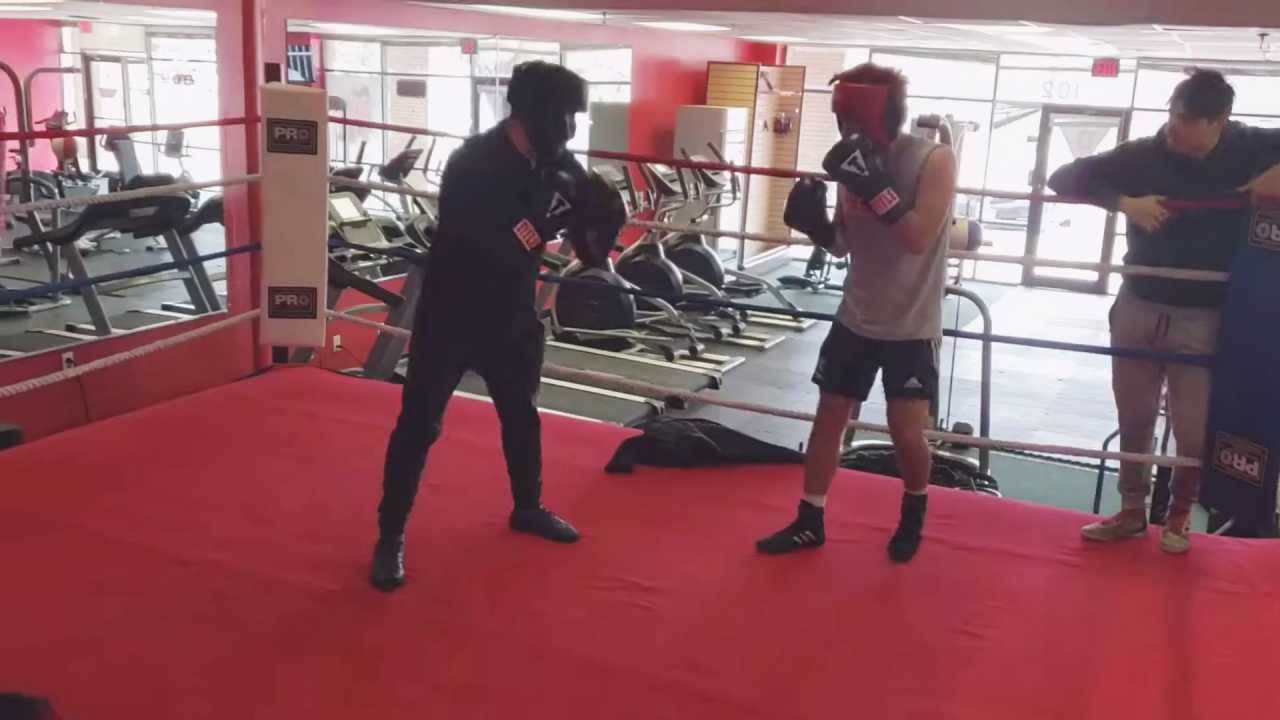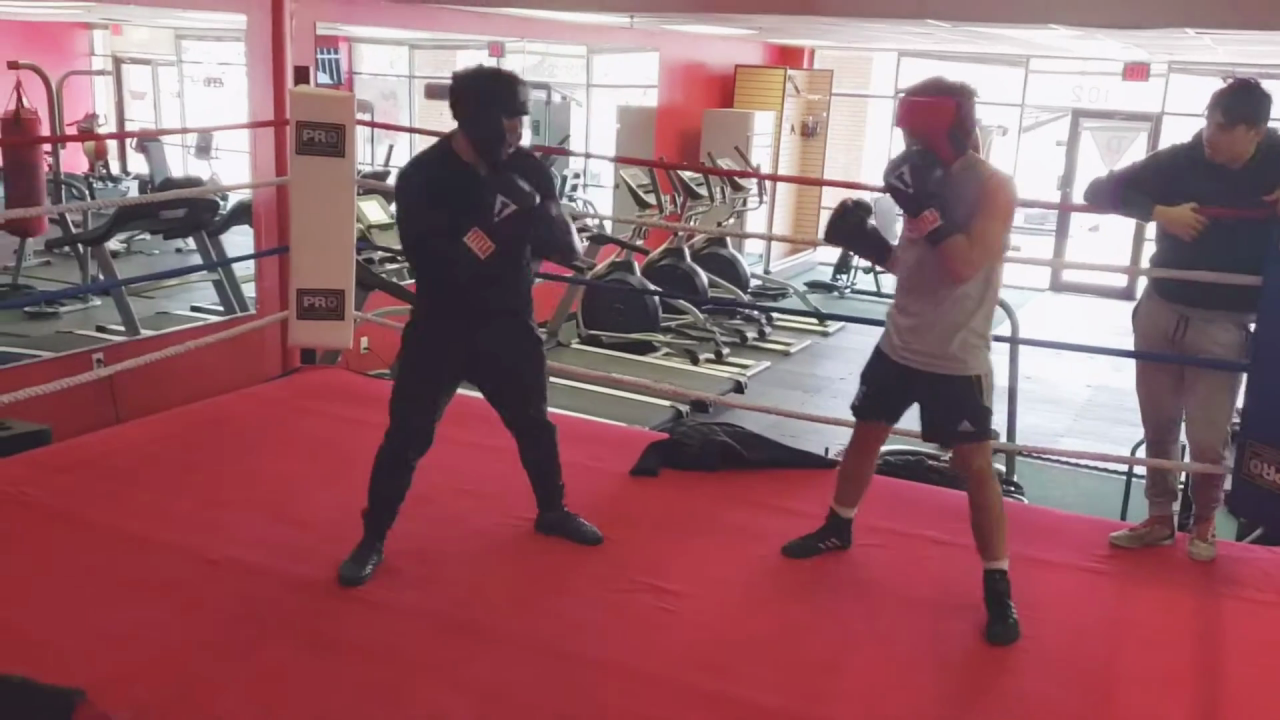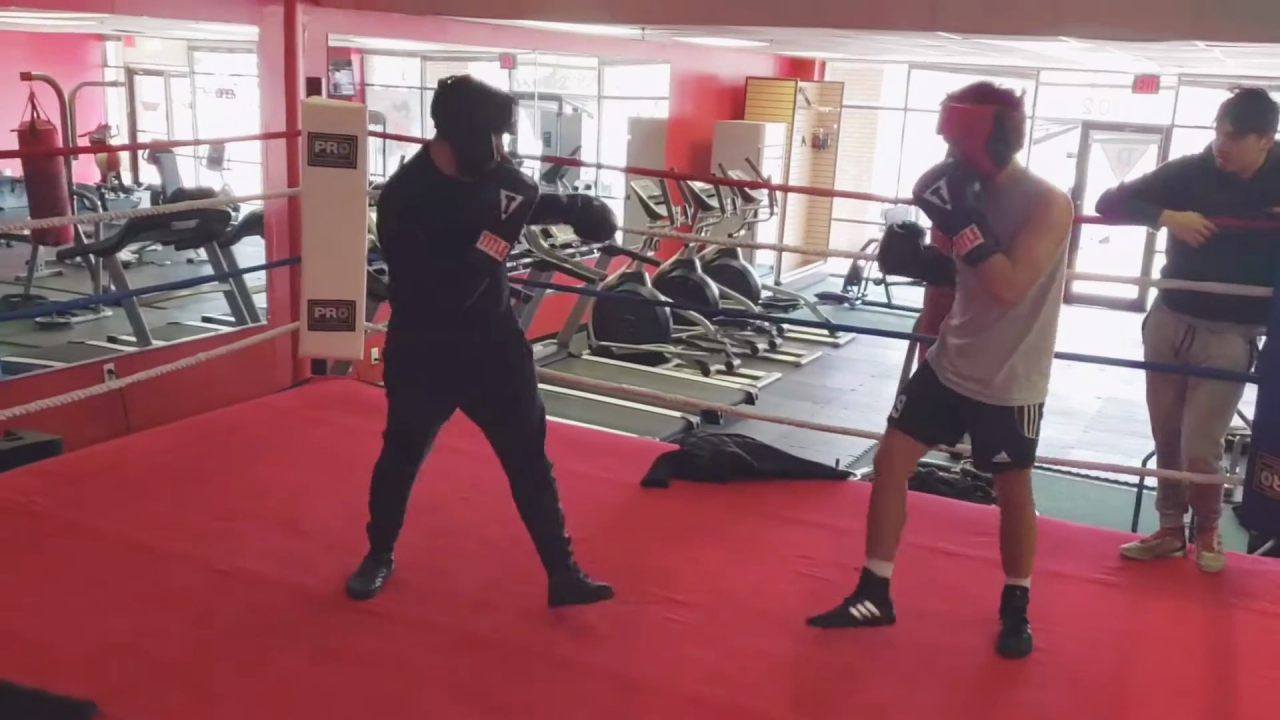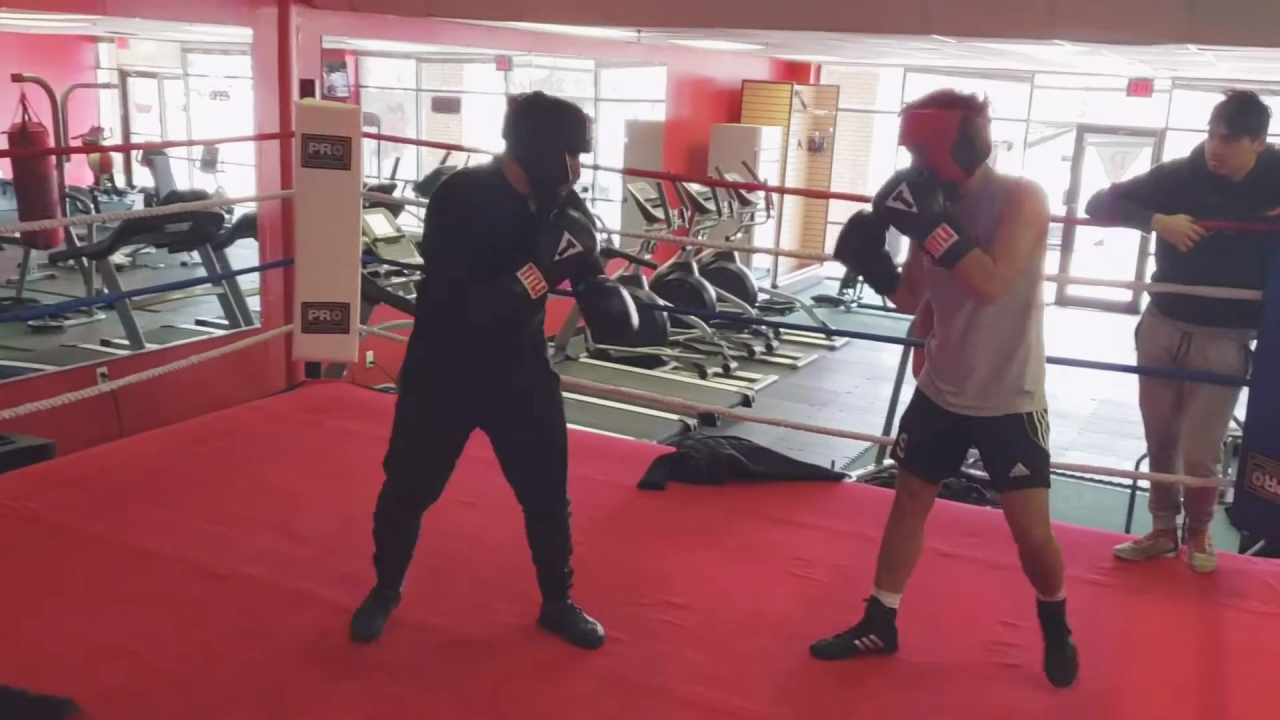
dt=0.4s
person 1, frame 1
left shoulder: (934, 160)
right shoulder: (855, 165)
left elbow: (919, 238)
left wrist: (874, 186)
right wrist: (814, 221)
left hip: (912, 326)
right hip: (856, 319)
left knee: (908, 433)
right knee: (830, 416)
left ankle: (914, 505)
right ankle: (809, 520)
person 1, frame 2
left shoulder: (993, 187)
right shoulder: (928, 183)
left elbow: (965, 266)
left wrist: (922, 205)
right wrist: (867, 240)
left hip: (958, 357)
right hip: (900, 344)
left knee: (976, 469)
right knee: (864, 439)
left ankle: (999, 591)
right ankle: (838, 526)
person 1, frame 3
left shoulder: (1048, 205)
right shoulder: (975, 196)
left elbow: (1009, 286)
left wrist: (959, 223)
right wrist: (921, 259)
left hip: (1008, 381)
right hip: (948, 365)
left knee: (1014, 494)
right knee: (890, 467)
left ankle: (1016, 605)
right ankle: (874, 595)
person 1, frame 4
left shoulder: (1022, 199)
right shoulder: (934, 203)
left elbow: (989, 283)
right elbow: (911, 297)
left wrist: (929, 225)
right wrist: (875, 263)
left hip: (1010, 398)
right hip: (941, 390)
left knee: (1029, 526)
right knee: (909, 503)
left ankle: (1054, 614)
right ankle: (879, 626)
person 2, frame 1
left shoulder: (559, 167)
right shoulder: (472, 164)
left elbow: (591, 245)
right elbow: (474, 255)
left wrist: (603, 214)
right wrist: (538, 221)
left hip: (511, 312)
right hip: (451, 310)
left knee: (521, 412)
right knee: (420, 421)
left ankle: (528, 509)
right ankle: (390, 537)
person 2, frame 2
left shoulder: (526, 169)
right shoulder: (421, 178)
left elbow: (559, 241)
right elbow: (431, 270)
left wrist: (560, 237)
right wrist: (492, 227)
left hip: (508, 324)
right hip: (440, 329)
left knee: (534, 423)
right knee: (406, 437)
left ankle: (553, 512)
right ankle: (372, 541)
person 2, frame 3
left shoulder: (490, 173)
right shoulder: (405, 198)
left elbow: (529, 200)
right elbow: (445, 293)
left wrist: (570, 207)
right wrist: (500, 229)
left hip: (493, 343)
right hip: (423, 350)
left knee: (528, 456)
right knee: (402, 454)
left ankle: (562, 573)
right ankle: (379, 555)
person 2, frame 4
left shoulder: (562, 205)
right shoulder: (459, 200)
left elbow: (589, 279)
right elbow: (458, 306)
left wrist: (610, 303)
right wrist: (543, 268)
left hip: (520, 369)
right hip: (442, 370)
left knee: (547, 490)
right knee: (410, 486)
left ankle: (557, 603)
right ankle: (386, 590)
person 3, frame 1
right shoulder: (1144, 154)
right elbow: (1064, 178)
right wrist: (1124, 202)
left hip: (1203, 318)
right hip: (1138, 308)
left knee: (1194, 433)
right knee: (1133, 422)
left ankle: (1179, 514)
right ankle: (1132, 511)
person 3, frame 2
right shoulder: (1178, 160)
right elbow: (1100, 191)
right wrist: (1159, 211)
left hip: (1223, 321)
right hip: (1161, 309)
left knee: (1208, 437)
right knee: (1158, 426)
left ankle: (1204, 521)
right ankle: (1160, 517)
person 3, frame 3
right shoulder: (1189, 172)
right elbow: (1110, 202)
right wrist: (1168, 217)
left hip: (1231, 333)
right hip: (1170, 320)
left knee: (1201, 446)
right knee: (1167, 437)
left ankle: (1208, 530)
right ankle: (1170, 529)
person 3, frame 4
right shoulder: (1178, 175)
right elbow: (1101, 203)
right wrist: (1157, 221)
left hip: (1225, 337)
right hip: (1163, 325)
left knee: (1200, 452)
right knee: (1160, 440)
left ankle: (1198, 531)
right ankle: (1163, 530)
